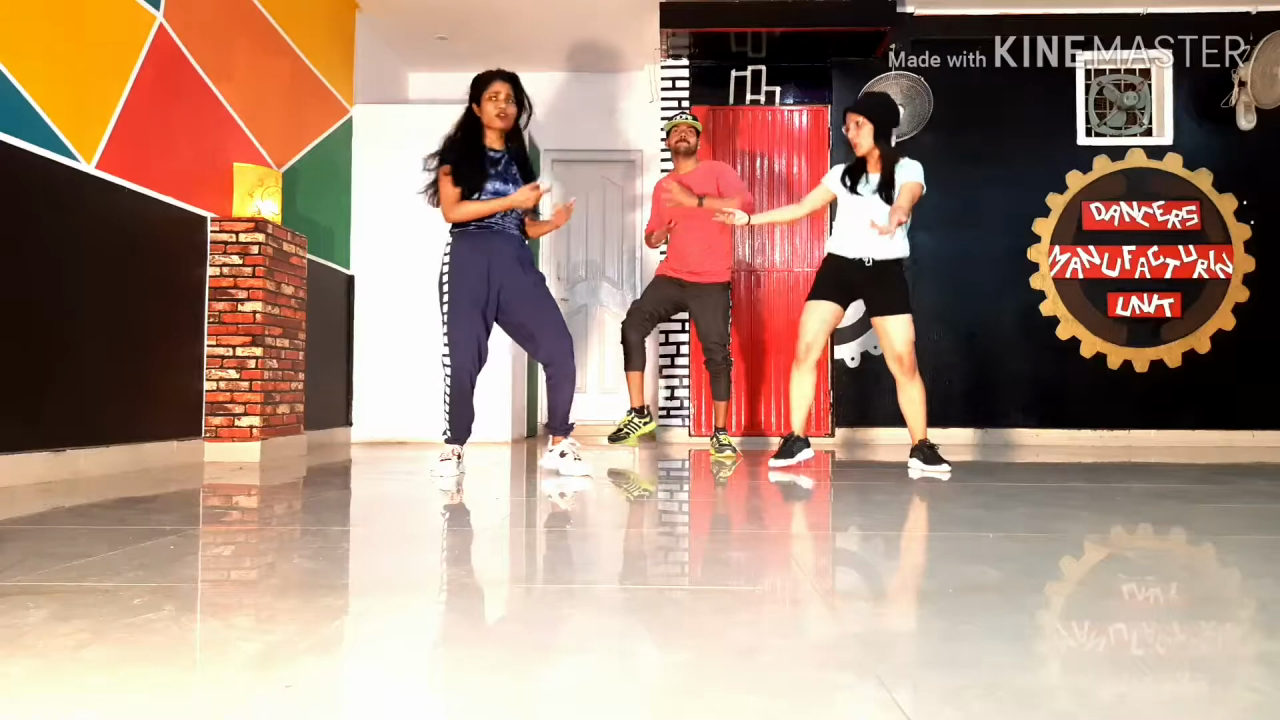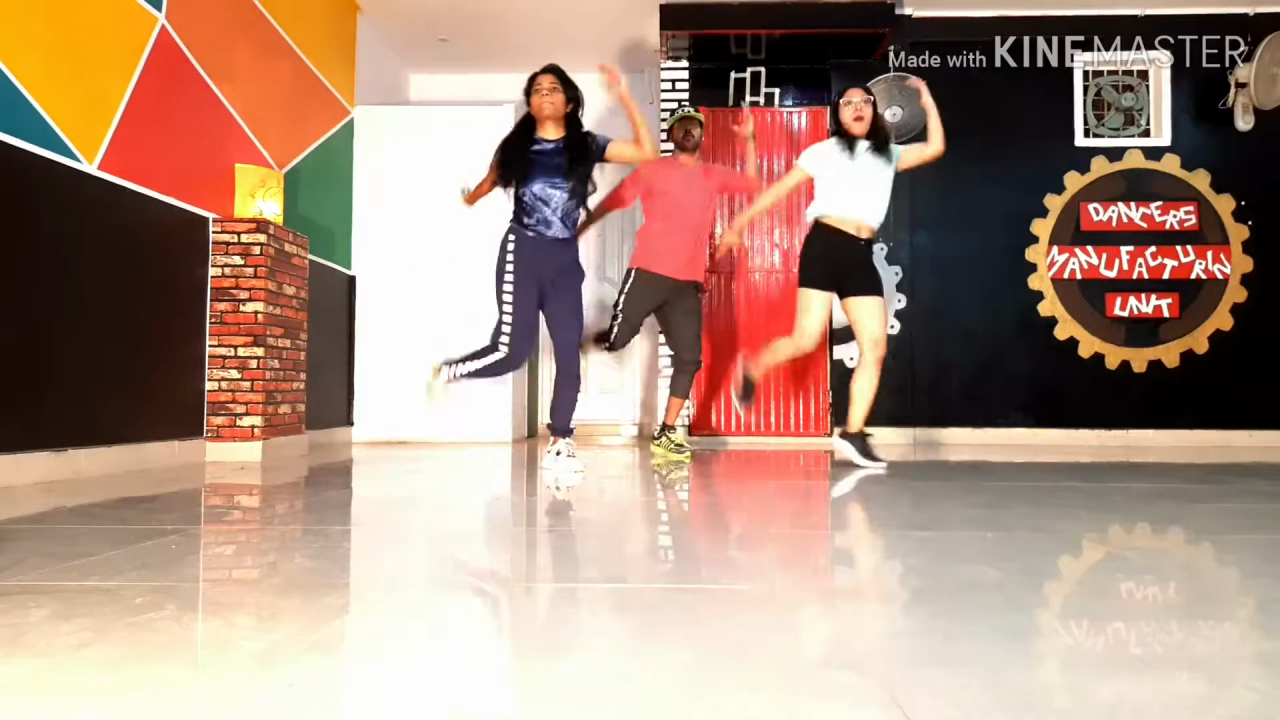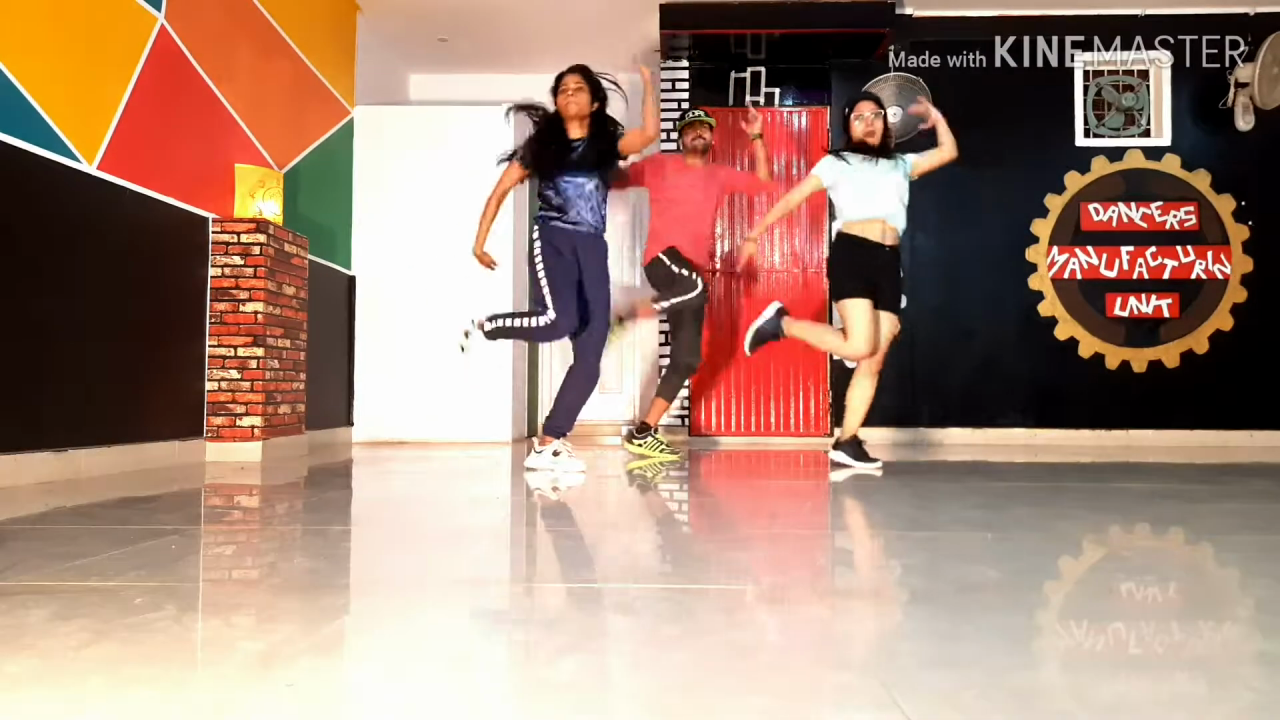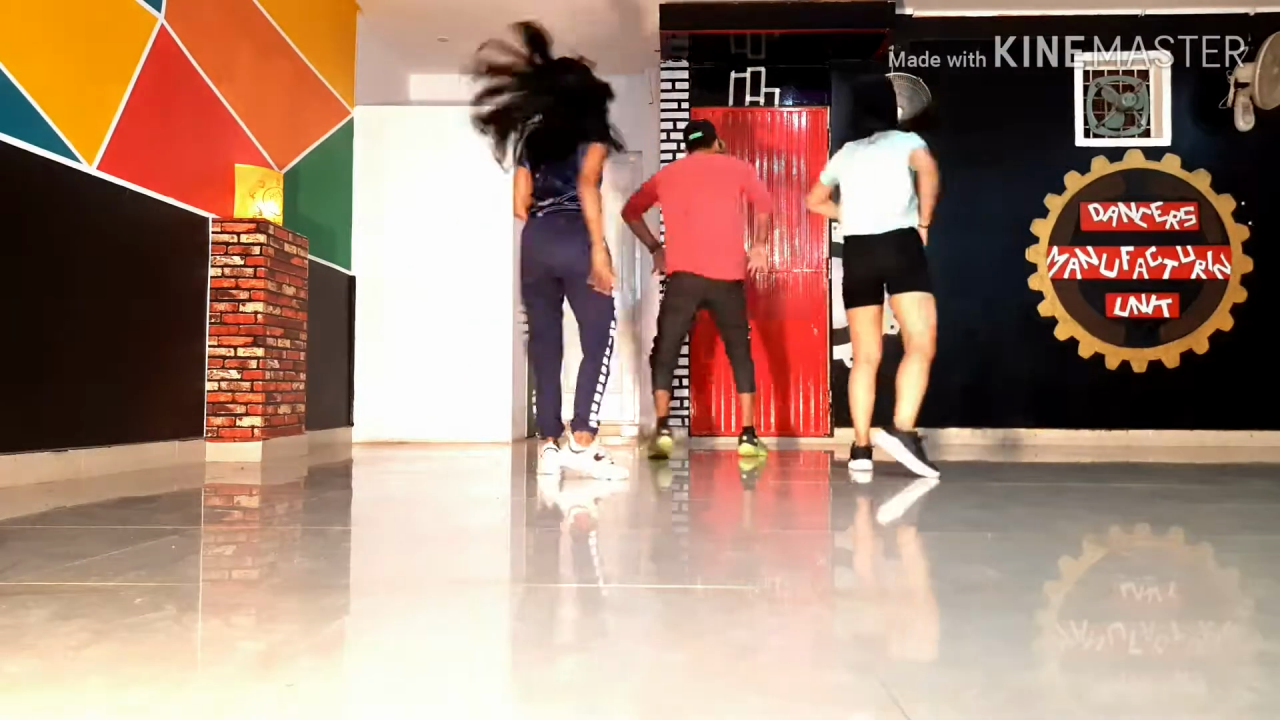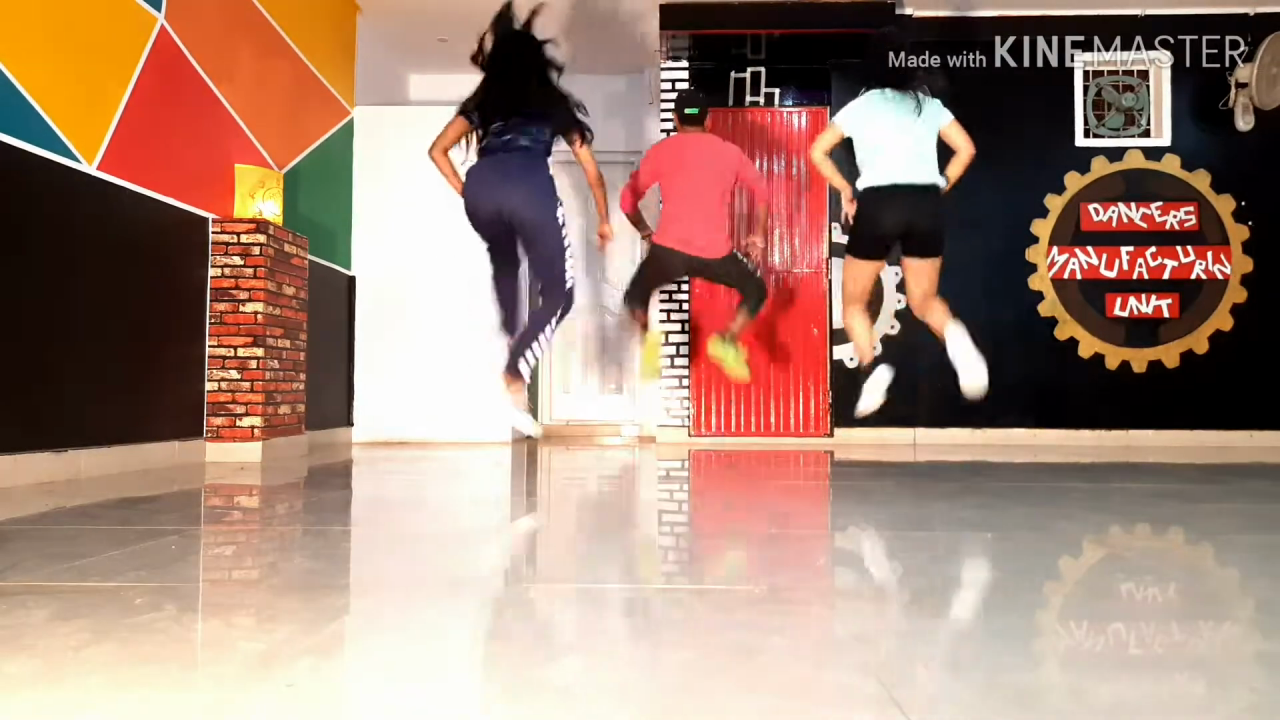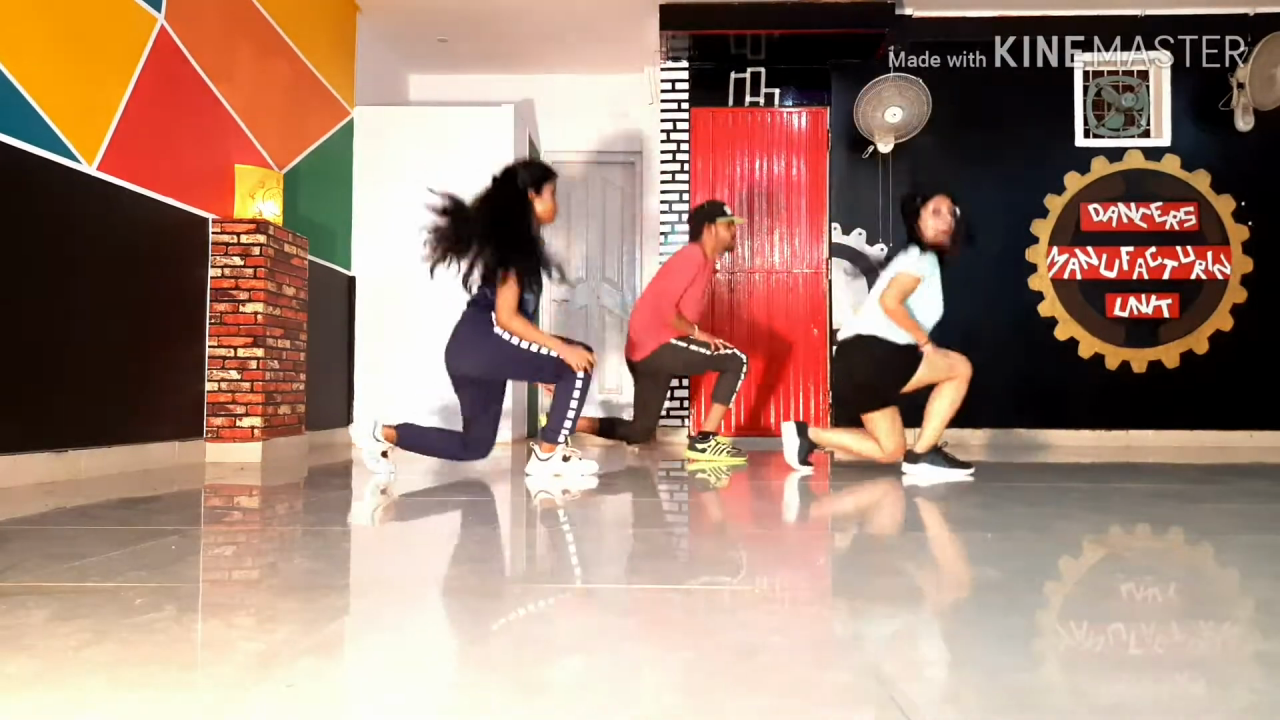
dt=0.7s
person 1, frame 1
left shoulder: (519, 160)
right shoulder: (458, 153)
right elbow: (451, 210)
left wrist: (554, 221)
right wrist: (511, 199)
left hip: (515, 261)
right hip: (467, 259)
left knee: (559, 347)
right knee: (463, 357)
left ankle: (558, 442)
right ankle: (454, 446)
person 1, frame 2
left shoulder: (585, 146)
right shoulder: (515, 146)
left elbow: (645, 152)
right elbow: (489, 183)
left wrist: (624, 98)
left hip: (565, 258)
right hip: (521, 250)
left knee: (569, 354)
right knee: (512, 349)
left ankle: (560, 441)
right ankle: (449, 371)
person 1, frame 3
left shoulder: (608, 142)
right shoulder: (541, 145)
left elbow: (648, 135)
right elbow: (499, 191)
left wrist: (649, 90)
right wrist: (480, 240)
left hip: (592, 251)
right hip: (551, 242)
left knee: (591, 357)
right knee: (558, 318)
left ankle: (550, 443)
right ankle: (485, 328)
person 1, frame 4
left shoulder: (532, 138)
right shoulder: (592, 132)
left elbow: (521, 205)
right elbow: (587, 185)
right wrist: (598, 247)
left hip: (536, 242)
right hip: (575, 239)
left knee: (546, 348)
right knee: (599, 341)
left ankle: (549, 443)
right ankle: (582, 441)
person 1, frame 5
left shoulder: (482, 101)
right shoulder: (554, 102)
left elbow: (438, 149)
right elbow: (590, 166)
left wrist: (464, 189)
right wrist: (604, 218)
left hip: (482, 185)
right hip: (531, 190)
left knee: (504, 262)
right knee: (558, 293)
left ankle: (512, 337)
right ankle: (515, 381)
person 1, frame 6
left shoulder: (522, 242)
right shoulder: (517, 244)
left elbow: (520, 312)
right elbow: (506, 318)
right wrist: (565, 349)
left hip: (467, 350)
right hip: (481, 342)
left knee: (474, 446)
right knee: (577, 364)
left ankle: (383, 436)
right ankle: (549, 454)
person 2, frame 1
left shoulder: (908, 170)
right shoulder: (843, 174)
left elbow: (905, 203)
right elbow: (801, 208)
left wrist: (895, 219)
right wrist: (750, 218)
left hip: (886, 272)
right hip: (839, 268)
left knee: (904, 363)
right knee: (805, 352)
left ankle: (921, 447)
right ankle: (797, 438)
person 2, frame 2
left shoulder: (889, 154)
right shoulder: (826, 150)
left elbow: (936, 147)
right elbow: (782, 187)
left wrist: (926, 99)
right wrist: (741, 221)
left hip: (861, 253)
right hip: (825, 243)
left knee: (874, 349)
right knee: (806, 339)
left ankle: (853, 434)
right ankle: (753, 370)
person 2, frame 3
left shoulder: (898, 164)
right shoulder: (835, 163)
left elbow: (949, 151)
right elbow: (791, 199)
left wrist: (934, 114)
right wrist: (754, 235)
left hip: (888, 263)
right hip: (851, 255)
left knee: (874, 361)
right knee: (859, 348)
left ankle: (847, 441)
right ankle: (781, 323)
person 2, frame 4
left shoulder: (844, 154)
right shoulder: (905, 141)
left elbow: (815, 201)
right elbow: (928, 171)
right wrist: (924, 221)
left hip: (855, 252)
right hip: (899, 246)
left knee: (865, 359)
right knee: (922, 345)
left ankle: (861, 447)
right ankle: (901, 430)
person 2, frame 5
left shoulder: (861, 105)
right shoulder: (928, 104)
left elbow: (817, 151)
right elbow: (966, 148)
left wrist: (846, 192)
right wrist: (941, 184)
left hip: (878, 203)
right hip: (926, 202)
left knee: (854, 300)
right knee: (924, 300)
left ankle: (874, 367)
right ankle: (954, 337)
person 2, frame 6
left shoulder: (911, 260)
right shoulder: (922, 259)
right elbow: (889, 299)
right wrist: (925, 341)
left hip: (855, 360)
right hip: (869, 357)
left knee: (890, 451)
right knee: (960, 368)
left ankle: (805, 435)
right ankle: (923, 452)
person 3, frame 1
left shoulder: (718, 170)
right shoulder: (663, 187)
left elbow: (745, 203)
right elbow: (651, 237)
left wrist: (695, 201)
right wrist: (658, 236)
left hip: (712, 282)
right hip: (670, 276)
left knee: (717, 355)
right knee: (632, 326)
left ankle: (720, 433)
right ankle: (639, 413)
person 3, frame 2
left shoulder: (716, 174)
right shoulder: (652, 169)
left elbow: (752, 185)
right elbow: (614, 200)
left wrist: (748, 140)
right wrist: (580, 228)
left hip: (688, 282)
right hip: (648, 273)
left knee: (689, 359)
right knee: (616, 338)
left ankle: (665, 433)
right ankle: (591, 341)
person 3, frame 3
left shoulder: (720, 176)
right shoulder: (659, 165)
left elbow: (763, 181)
right elbow: (617, 179)
left wrist: (757, 137)
left hip: (696, 271)
right hip: (666, 257)
left knee: (687, 361)
right knee: (695, 289)
left ankle: (643, 432)
right ankle: (633, 313)
person 3, frame 4
left shoulder: (666, 175)
right shoulder: (737, 167)
left elbow: (631, 211)
right elbow: (764, 206)
left wrist: (656, 249)
right wrist: (759, 245)
left hip: (683, 275)
right hip: (727, 276)
left knee: (665, 352)
right knee: (740, 354)
left ankle: (662, 425)
right ankle: (748, 434)
person 3, frame 5
left shoulder: (661, 151)
right shoulder: (729, 151)
left elbow: (628, 199)
right elbow: (761, 191)
left wrist: (647, 232)
right wrist: (758, 234)
left hip: (669, 248)
right hip: (715, 252)
left knee: (636, 294)
right knee: (756, 290)
left ankle: (647, 334)
right ankle: (728, 340)
person 3, frame 6
left shoulder: (705, 266)
right shoulder: (693, 258)
right elbow: (665, 307)
left wrist: (697, 335)
right wrist: (697, 333)
left hip: (649, 351)
right hip: (653, 347)
left knee: (641, 430)
right knee: (735, 362)
right ankle: (704, 440)
